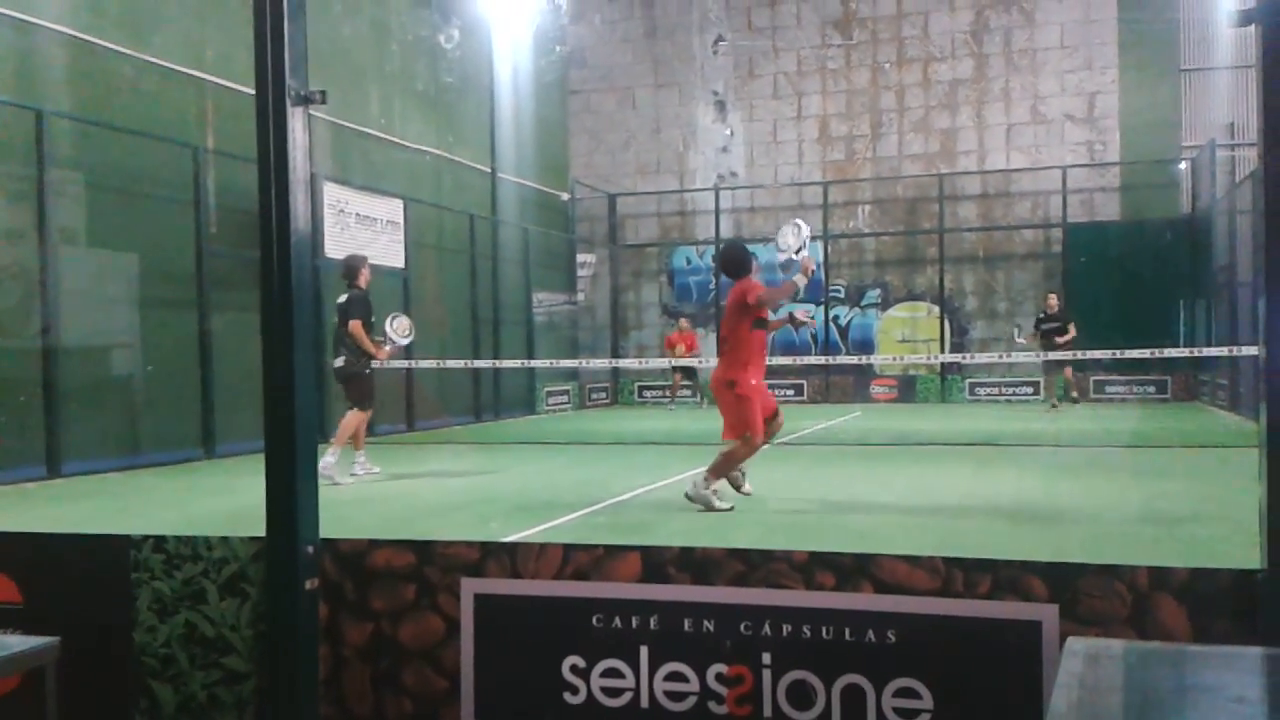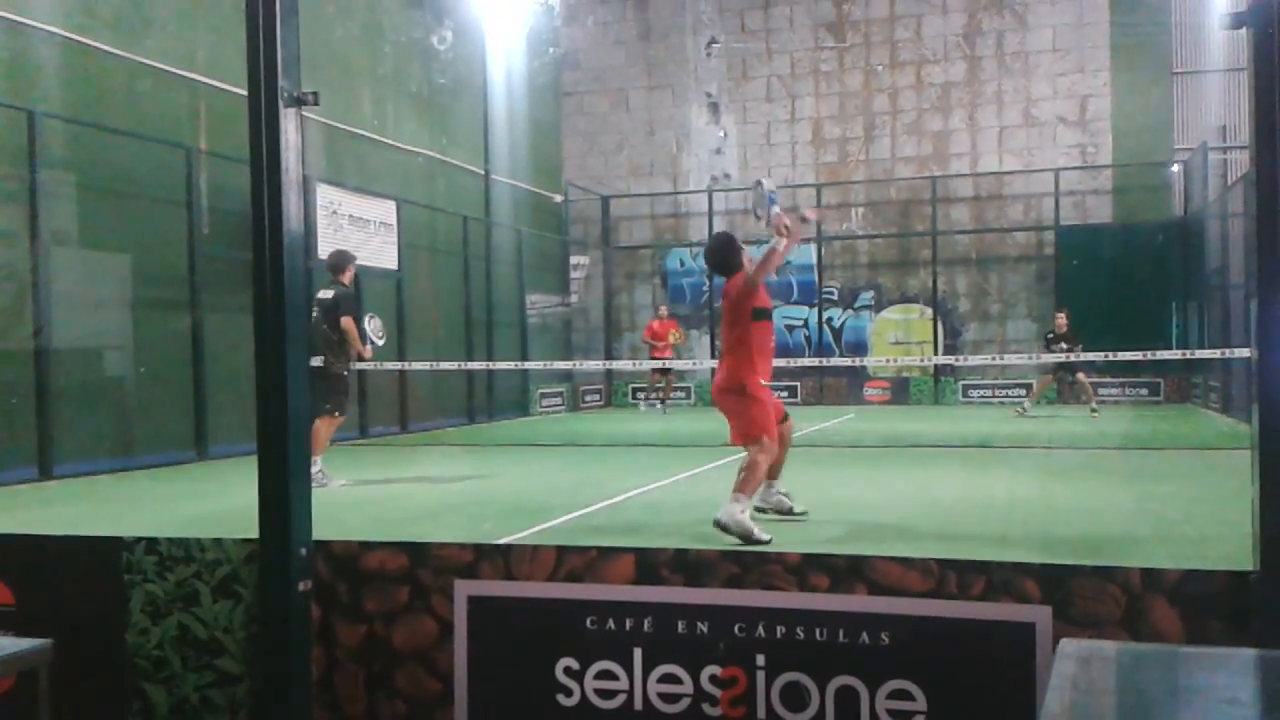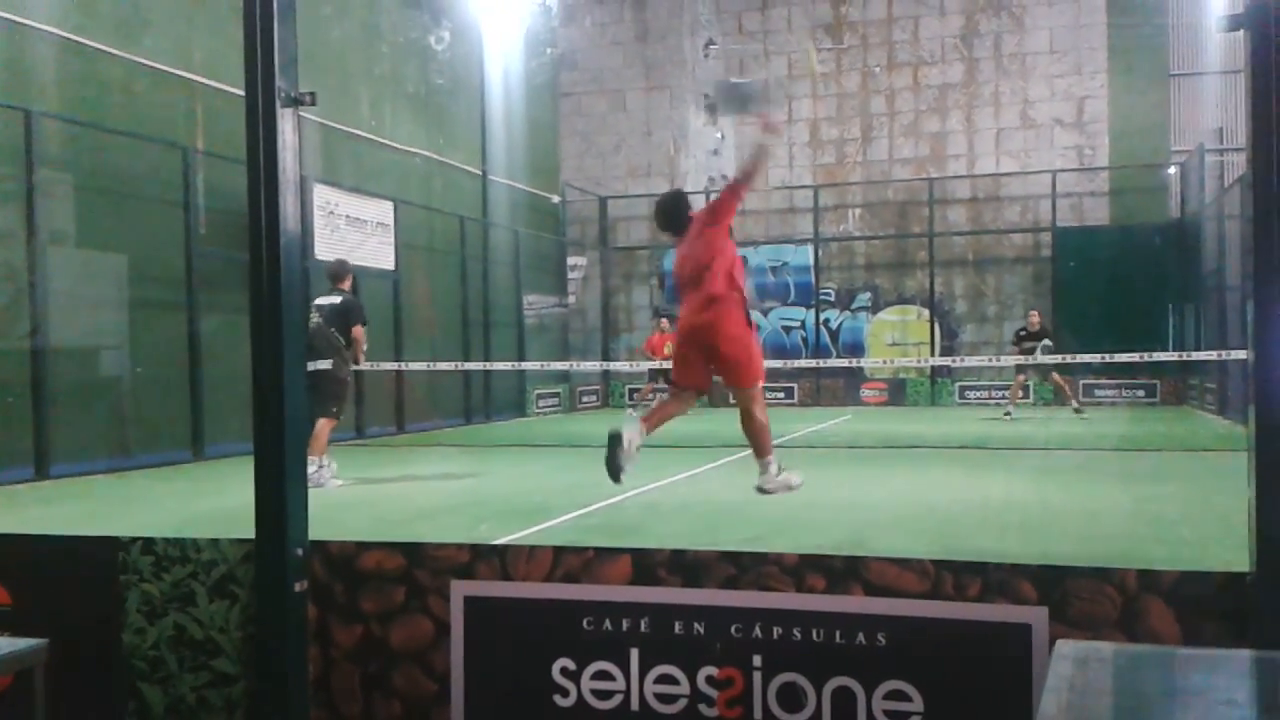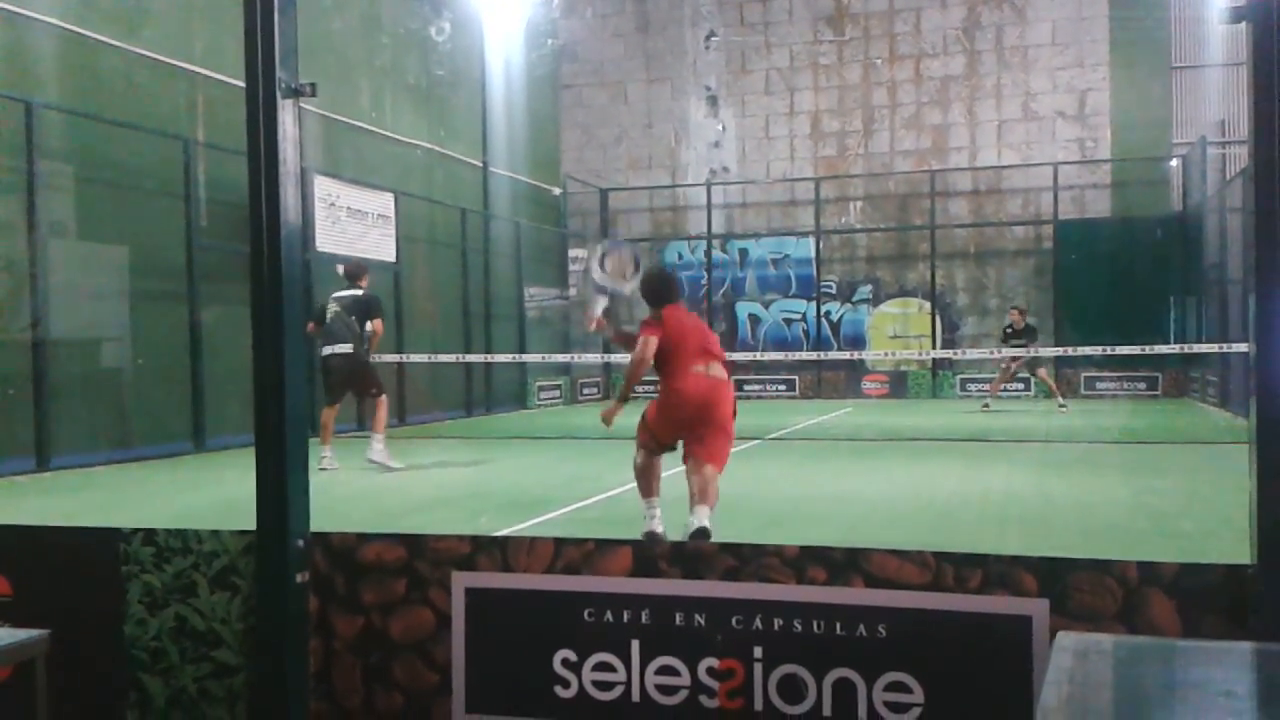
dt=0.4s
person 1, frame 1
left shoulder: (743, 291)
right shoulder: (748, 287)
right elbow: (768, 299)
left wrist: (790, 319)
right wrist: (801, 276)
left hip: (745, 377)
right hip: (737, 378)
left knee: (774, 422)
right knee: (750, 440)
left ankle: (731, 466)
right ankle: (702, 486)
person 1, frame 2
left shoulder: (746, 283)
right shoulder: (739, 284)
left elbow: (770, 265)
right elbow: (755, 277)
left wrist: (785, 237)
right wrist: (779, 240)
left hip: (750, 383)
right hip: (740, 385)
left knee: (783, 431)
right knee: (765, 446)
left ankle: (770, 495)
right ankle: (734, 512)
person 1, frame 3
left shoulder: (682, 257)
right shoulder: (707, 223)
right elbow: (742, 182)
right wrist: (766, 143)
left hip: (689, 323)
right hip: (722, 314)
left knee: (682, 395)
right knee: (749, 396)
left ankle: (631, 435)
right ankle: (769, 472)
person 1, frame 4
left shoulder: (657, 321)
right shoulder: (693, 323)
left elbow: (641, 356)
left wrist: (620, 400)
right wrist: (611, 332)
left hip: (681, 393)
right hip: (718, 397)
left knee: (647, 448)
right knee: (704, 467)
left ankle: (653, 520)
right ankle: (700, 519)
person 2, frame 1
left shoulder: (346, 297)
right shoulder: (359, 297)
right elbow: (354, 328)
left wrist: (374, 345)
right wrist: (374, 351)
left hip: (344, 362)
right hip: (355, 363)
left knee: (360, 411)
right knee: (359, 411)
left ankle: (360, 461)
right ankle: (329, 460)
person 2, frame 2
left shoulder: (322, 294)
right shoulder: (345, 294)
right elbow: (346, 324)
right wrist: (361, 350)
left hip: (319, 361)
right hip: (333, 364)
left knee: (334, 415)
right knee: (327, 415)
left ankle: (315, 465)
right ankle: (314, 471)
person 2, frame 3
left shoulder: (317, 302)
right shoulder: (350, 302)
left elbow: (311, 333)
right elbow: (357, 333)
right wrist: (358, 355)
left hip: (314, 365)
right hip: (334, 366)
left knee: (323, 416)
right knee: (328, 418)
left ankle: (324, 464)
right ankle: (311, 470)
person 2, frame 4
left shoulder: (332, 298)
right shoulder: (369, 297)
left elbow: (311, 327)
right elbow: (377, 329)
right wrist: (369, 349)
left hip: (328, 355)
right hip: (352, 354)
left knee: (331, 405)
right knee: (380, 399)
left ankle: (326, 456)
right ankle: (377, 449)
